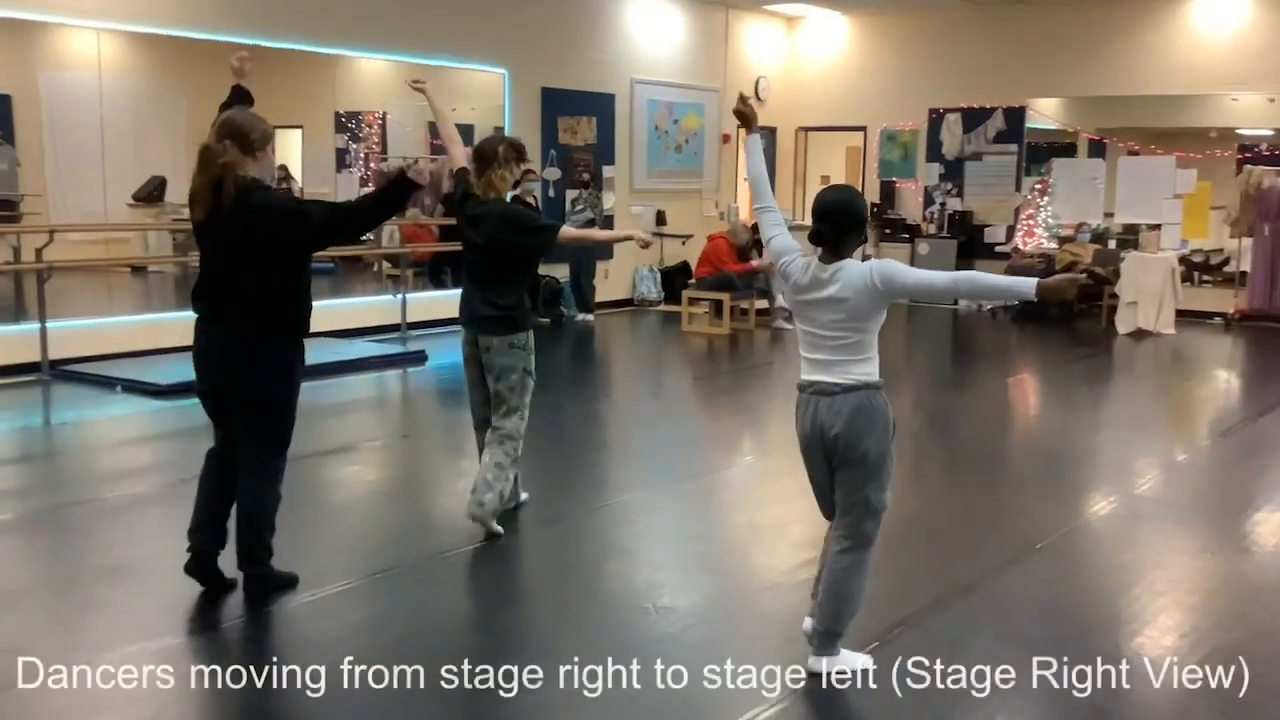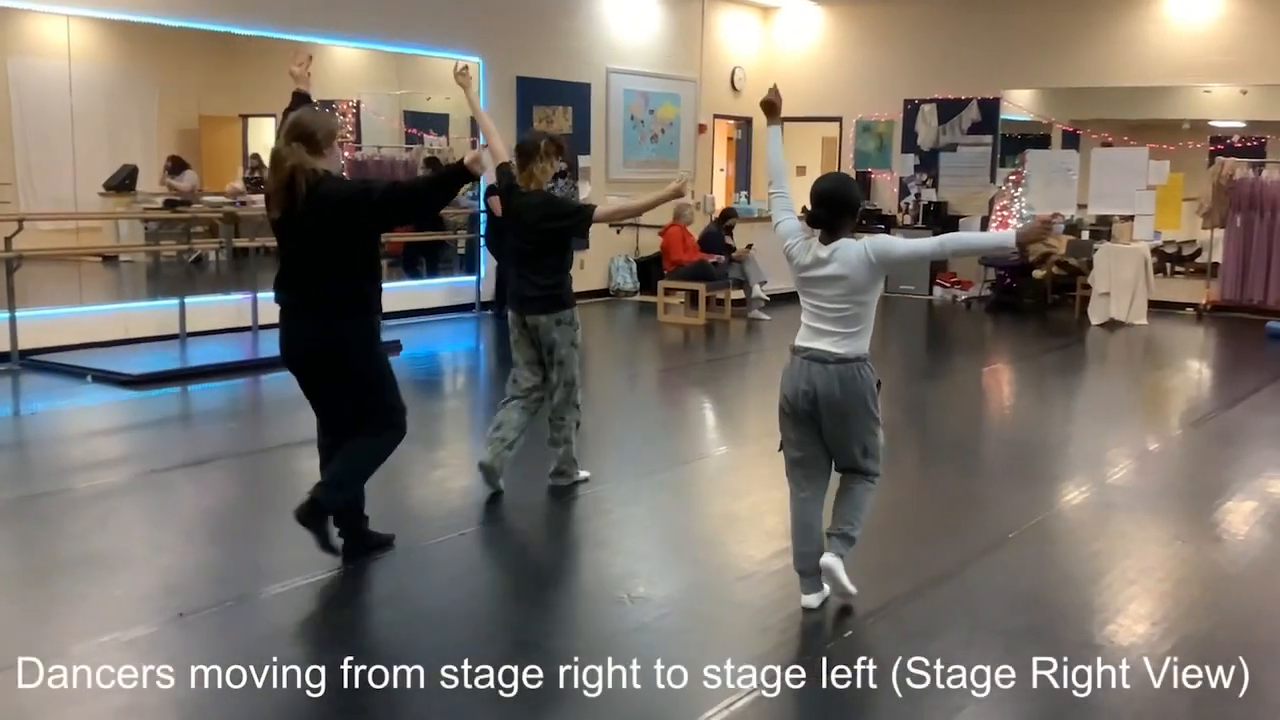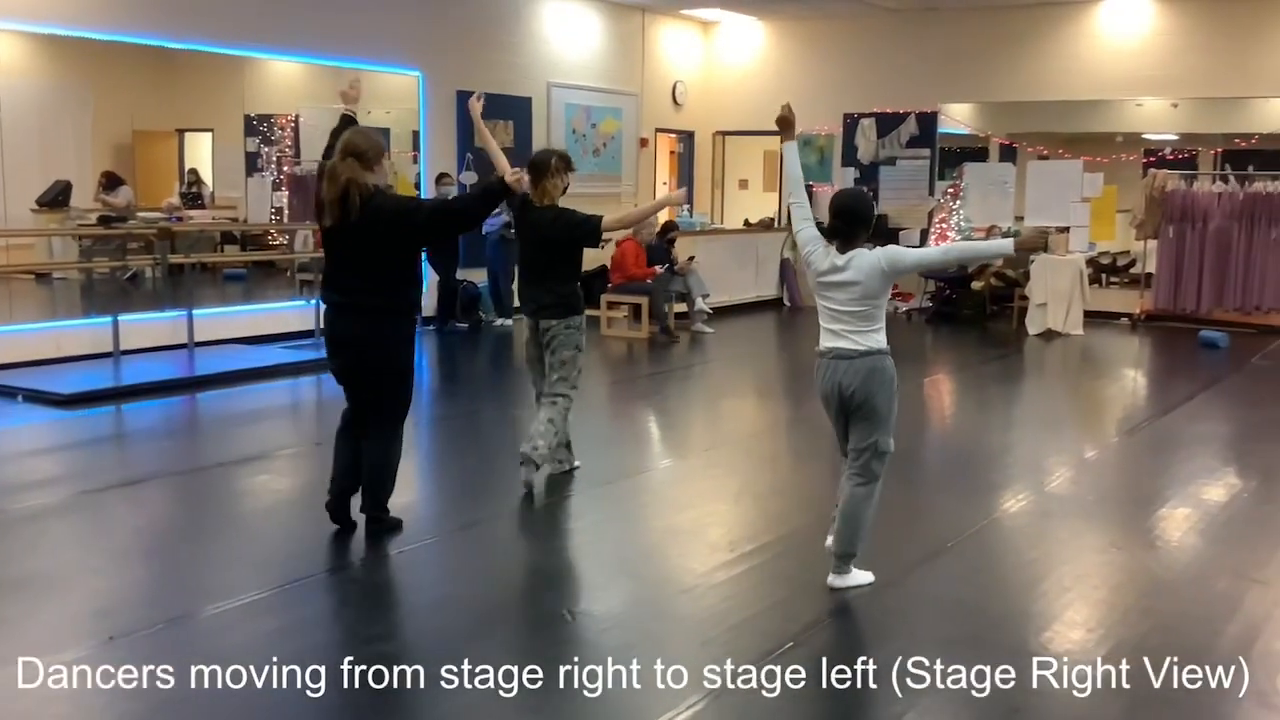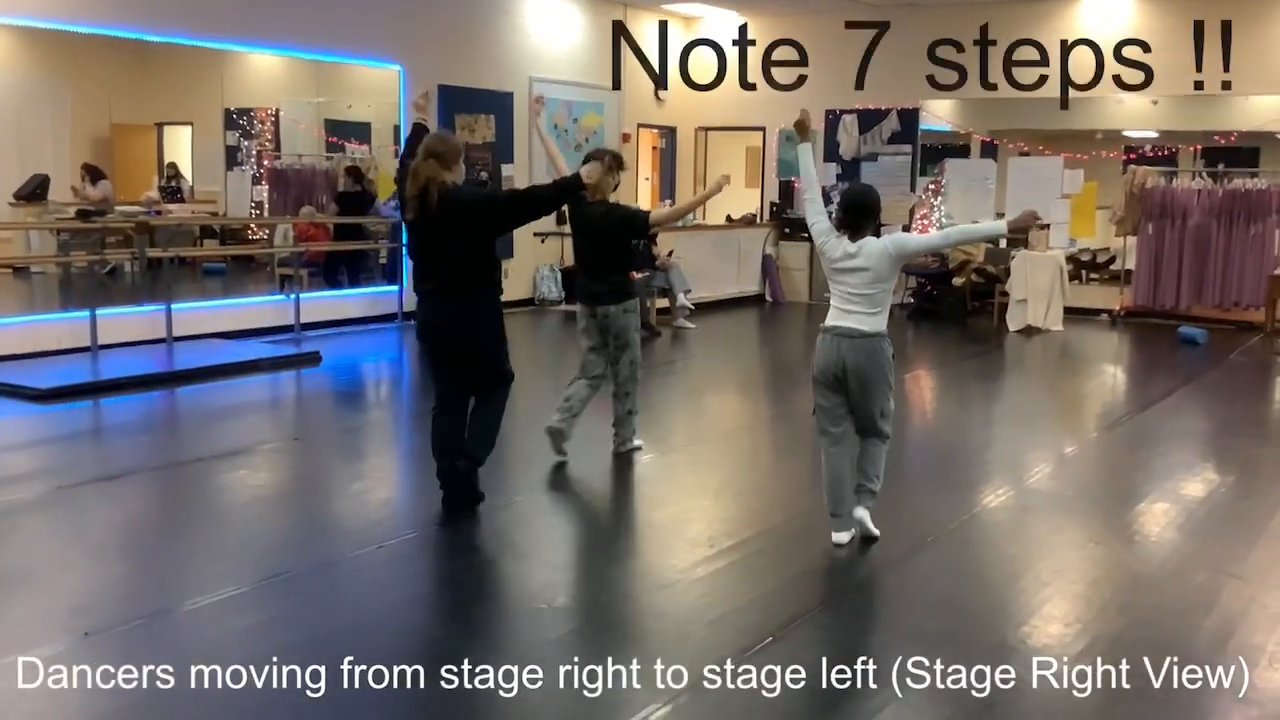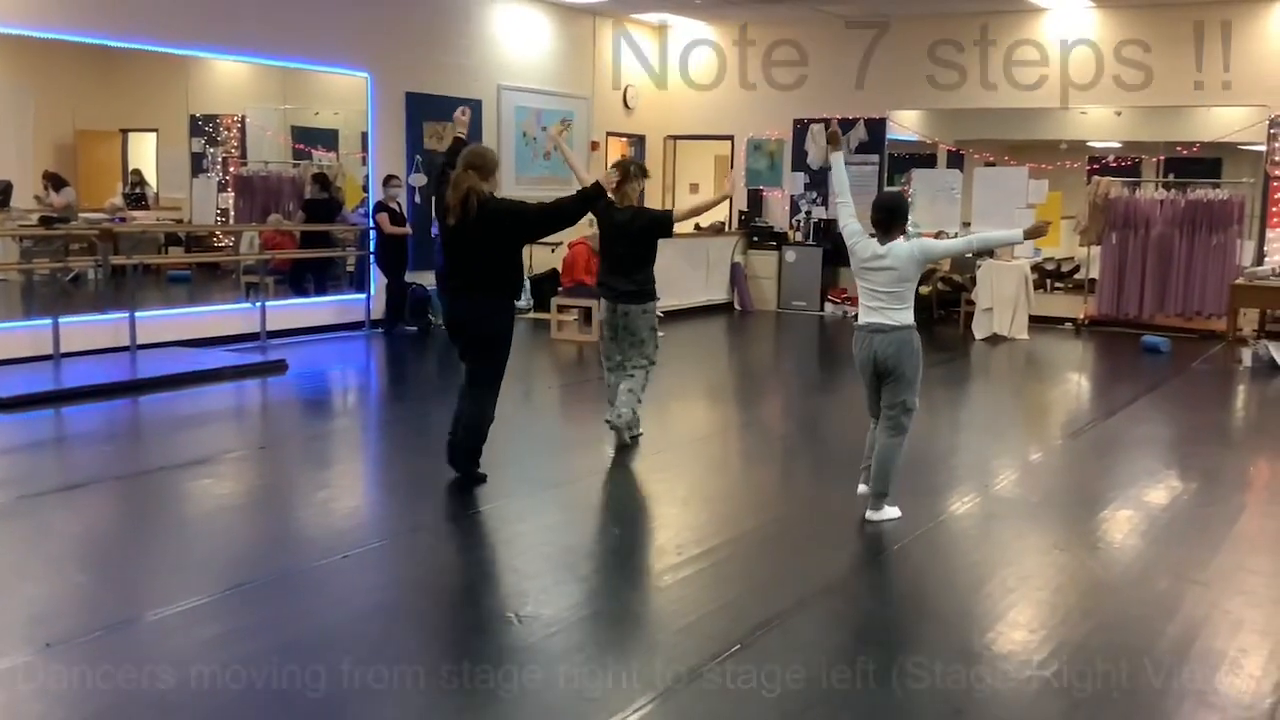
dt=1s
person 1, frame 1
left shoulder: (792, 270)
right shoulder: (875, 277)
left elbow: (764, 207)
right elbow: (956, 283)
left wrist: (751, 133)
right wrist: (1039, 287)
left hip: (810, 406)
right hip: (859, 410)
left knee: (840, 520)
right knee: (855, 531)
left ankle: (821, 615)
right ankle: (826, 648)
person 1, frame 2
left shoulder: (798, 248)
right shoulder: (871, 253)
left elbow: (779, 191)
right elbow: (945, 244)
left wrist: (774, 122)
right wrist: (1017, 238)
left hip: (800, 372)
right hip: (848, 375)
left knee: (806, 481)
right knee: (862, 470)
left ankle: (809, 583)
right ankle: (835, 550)
person 1, frame 3
left shoulder: (815, 255)
right shoulder: (883, 261)
left elbow: (798, 202)
right elbow: (950, 252)
left wrist: (789, 139)
right wrist: (1015, 245)
left hip: (829, 367)
right hip: (871, 369)
left knee: (852, 457)
right knee: (864, 468)
left ankle: (840, 533)
right ankle: (842, 567)
person 1, frame 4
left shoulder: (828, 245)
right shoulder: (891, 248)
left elbow: (811, 197)
right elbow: (951, 236)
left wrist: (805, 141)
right wrist: (1008, 226)
left hip: (830, 345)
right hip: (870, 348)
left knee: (834, 436)
right knee: (874, 432)
left ankle: (840, 523)
right ankle: (862, 504)
person 1, frame 5
left shoulder: (857, 245)
right shoulder: (916, 251)
left elbow: (842, 201)
right elbow: (972, 242)
left wrist: (836, 150)
right wrist: (1023, 234)
left hip: (865, 338)
right hip: (900, 341)
left knee: (879, 416)
right knee: (894, 422)
left ankle: (867, 480)
right ankle: (877, 503)
person 2, frame 1
left shoulder: (208, 196)
right shoulder: (270, 209)
left elbow: (224, 135)
right elbow: (346, 220)
left wrist: (239, 89)
right wrist: (403, 184)
left hip: (215, 343)
right hip: (265, 349)
left knee: (228, 448)
right knee: (261, 458)
left ankle: (203, 553)
right ankle: (256, 571)
person 2, frame 2
left shoulder: (283, 191)
right shoulder: (345, 198)
left elbow: (295, 132)
right elbow: (410, 197)
left wrist: (302, 96)
right wrist: (462, 171)
left hip: (298, 328)
right hip: (344, 329)
left knee: (340, 424)
right knee: (387, 422)
left ankle: (353, 531)
right ankle: (323, 504)
person 2, frame 3
left shoulder: (330, 200)
right shoulder: (395, 211)
left elbow: (333, 156)
right elbow: (456, 212)
left wrist: (348, 114)
right wrist: (503, 186)
left hip: (340, 326)
right hip: (385, 329)
left knee: (357, 411)
right knee: (385, 421)
left ankle: (340, 495)
right ankle: (375, 513)
person 2, frame 4
left shoulder: (414, 201)
right shoulder: (472, 203)
left elbow: (413, 163)
right elbow: (526, 201)
right wrist: (576, 182)
left hip: (432, 314)
right hip: (473, 313)
left knee: (448, 398)
right knee: (494, 387)
left ankle: (452, 486)
right ankle: (467, 465)
person 2, frame 5
left shoulder: (448, 204)
right shoulder: (503, 213)
left elbow: (445, 171)
right elbow: (557, 212)
left wrist: (459, 135)
right wrist: (597, 190)
left hip: (455, 306)
right hip: (490, 310)
left knee: (473, 378)
right knee: (483, 387)
left ankle: (457, 449)
right ankle: (467, 466)
person 3, frame 1
left shoulder: (466, 202)
right shoulder: (513, 218)
left elbow: (453, 143)
right elbow: (575, 236)
left wrist: (430, 94)
right wrist: (629, 235)
left hip: (474, 326)
right hip: (509, 331)
left knee: (486, 416)
right knee: (508, 421)
left ankle: (504, 491)
right ankle: (486, 501)
person 3, frame 2
left shoulder: (510, 192)
right shoulder: (555, 208)
left elbow: (493, 139)
right elbow: (615, 212)
left wrist: (468, 91)
right wrist: (666, 195)
left hip: (519, 309)
right hip: (554, 310)
left knee: (523, 388)
right knee: (563, 390)
left ankle: (493, 457)
right ankle: (565, 470)
person 3, frame 3
left shoulder: (523, 209)
right shoulder: (568, 221)
left elbow: (503, 168)
right elbow: (621, 221)
right wrist: (666, 200)
left hip: (532, 315)
right hip: (563, 316)
left knee: (544, 389)
right knee: (558, 392)
left ankle: (559, 457)
right ankle: (535, 452)
person 3, frame 4
left shoulder: (577, 206)
right shoulder: (619, 216)
left elbow: (557, 163)
right elbow: (667, 216)
left wrist: (537, 120)
right wrist: (708, 193)
left hip: (588, 304)
right hip: (619, 304)
left knee: (591, 372)
right knee: (625, 372)
left ankle: (561, 422)
right ankle: (624, 438)
person 3, frame 5
left shoulder: (604, 211)
right shoulder: (647, 219)
left elbow: (583, 177)
right elbow: (690, 211)
left wrist: (559, 142)
right wrist: (723, 195)
left hip: (610, 301)
right hip: (640, 301)
left knee: (615, 365)
right knee: (640, 364)
left ankle: (628, 423)
right ankle: (623, 415)
